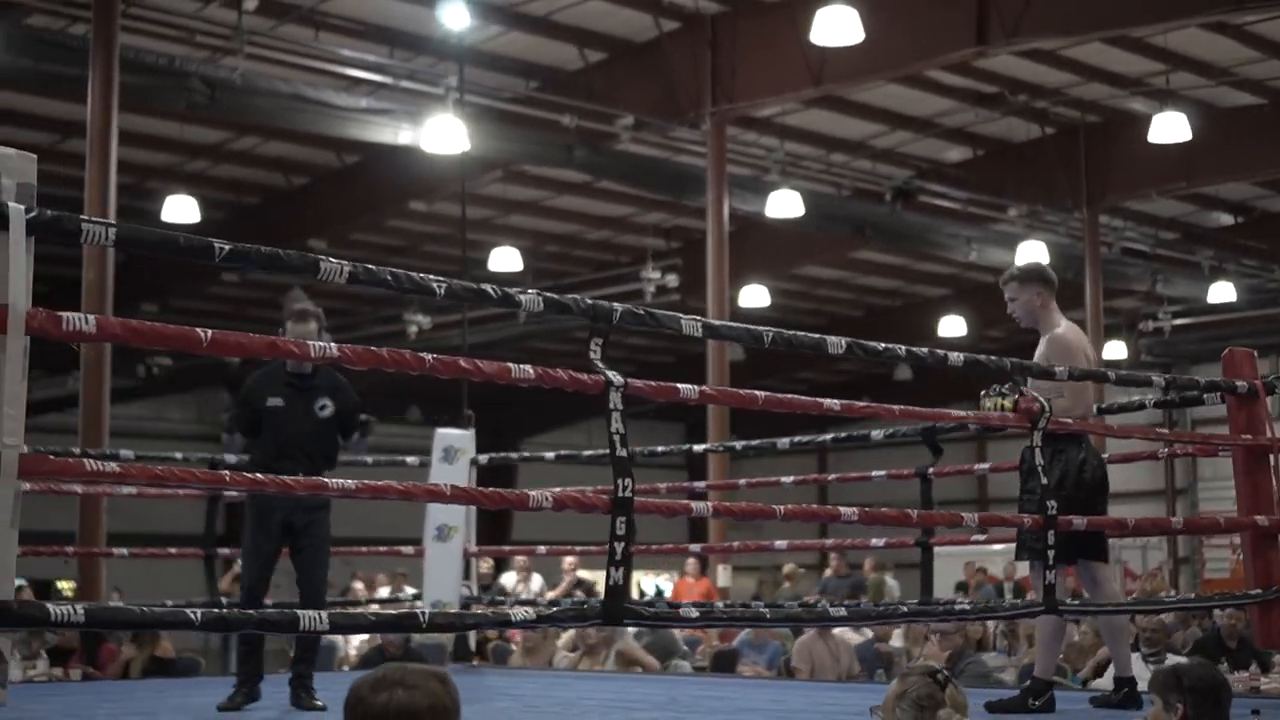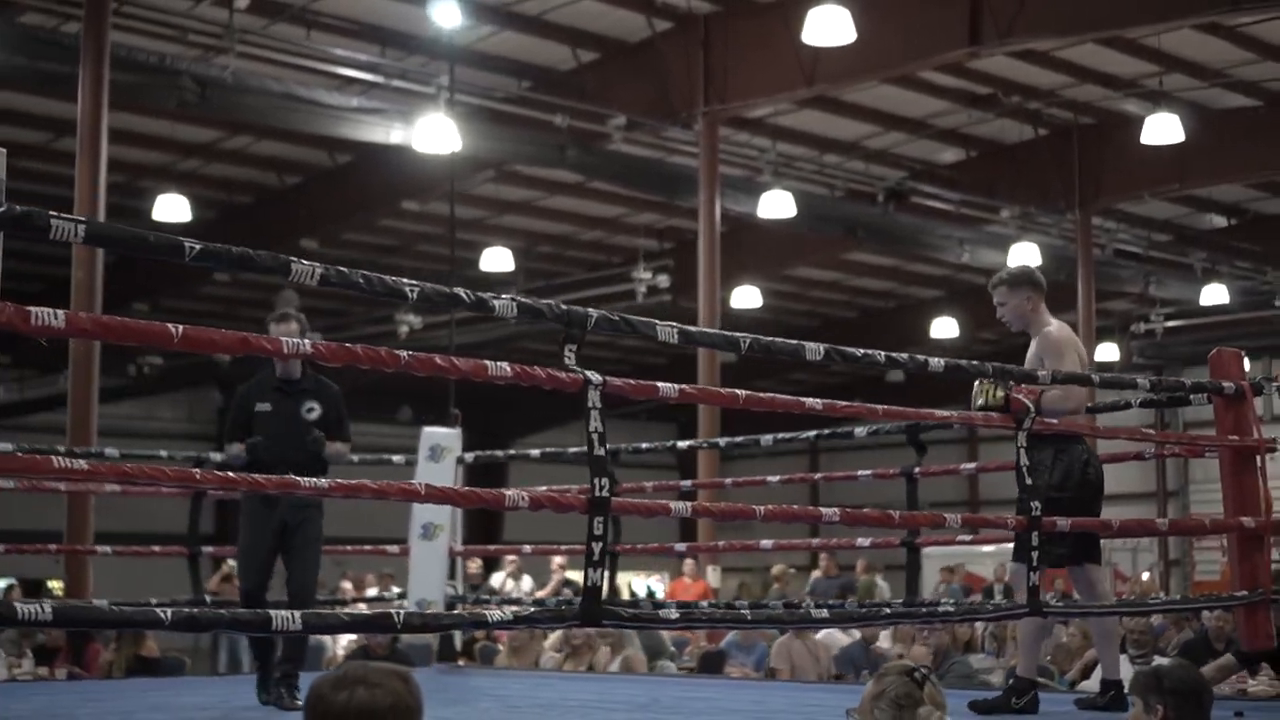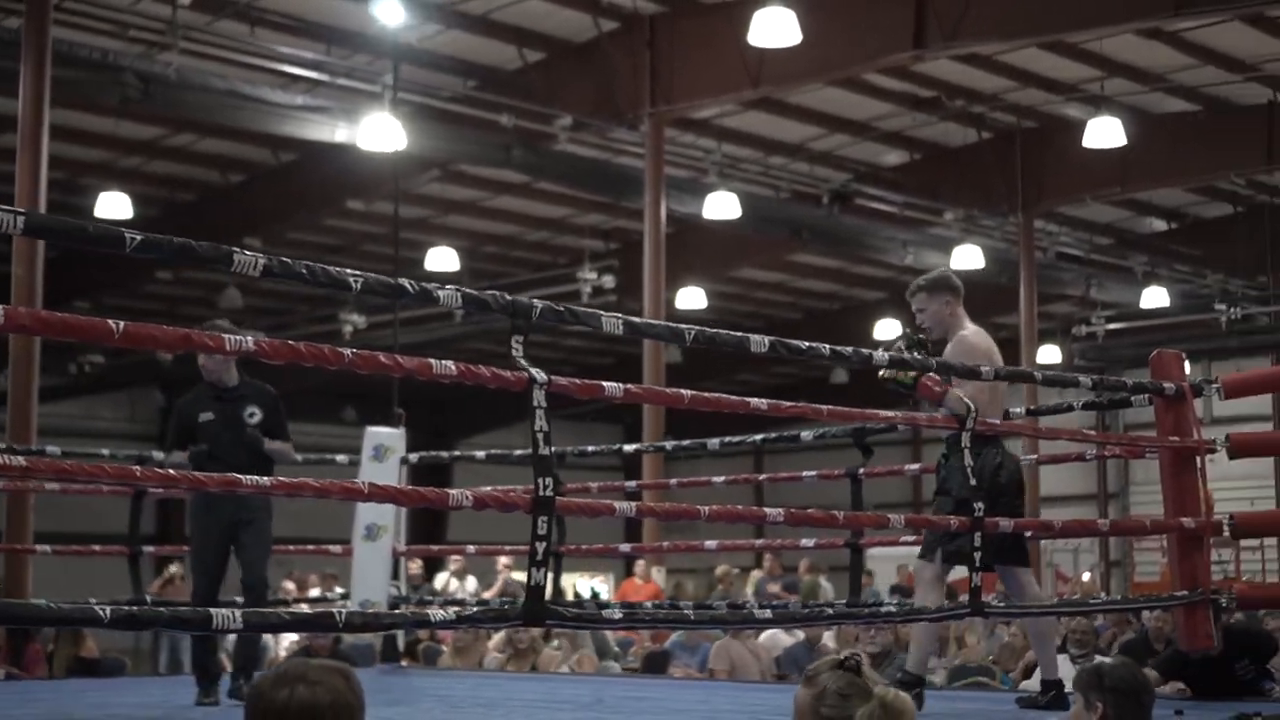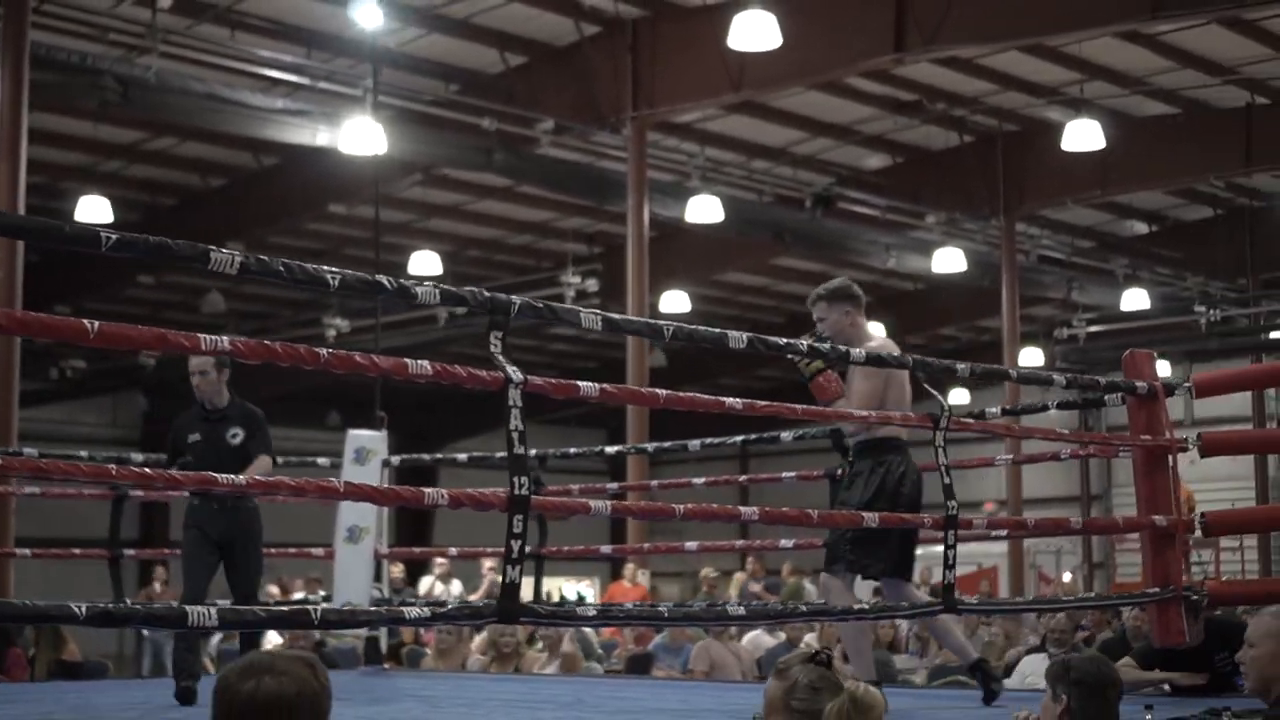
dt=0.3s
person 1, frame 1
left shoulder: (1060, 339)
right shoulder: (1061, 340)
left elbow: (1078, 406)
left wrist: (1019, 408)
right wrist: (1017, 402)
left hip: (1059, 460)
right hip: (1074, 460)
left knee: (1046, 574)
right knee: (1095, 574)
left ankle: (1040, 689)
right ankle: (1125, 684)
person 1, frame 2
left shoulder: (1053, 337)
right shoulder: (1050, 340)
left elbow: (1073, 400)
left wrist: (1011, 400)
right wrist: (1008, 398)
left hip: (1057, 461)
right hip: (1064, 461)
left knee: (1028, 573)
right knee: (1088, 577)
left ankle: (1023, 688)
right ankle: (1112, 687)
person 1, frame 3
left shoulder: (966, 343)
right shoulder: (973, 343)
left elbow: (969, 406)
left wrist: (921, 380)
right wrist: (921, 382)
left hip: (972, 466)
right hip: (989, 465)
left knee: (927, 572)
right knee: (1019, 581)
left ankle: (910, 684)
right ankle: (1052, 686)
person 1, frame 4
left shoulder: (872, 352)
right shoulder: (877, 352)
left elbow: (855, 420)
right elbow: (862, 417)
left wrist: (818, 374)
right wrist: (821, 372)
left hip: (878, 470)
right hip: (891, 472)
left knee: (835, 581)
right knee: (900, 591)
right ankle: (979, 666)
person 2, frame 1
left shoulder: (337, 387)
right shoulder: (260, 384)
left elbow: (349, 441)
right elbow: (240, 438)
left wrist: (361, 431)
right wrist: (235, 440)
left hip: (312, 498)
right hip: (266, 495)
left knee: (313, 593)
right knee: (252, 588)
left ankle: (302, 683)
right ankle: (247, 682)
person 2, frame 2
left shoulder: (326, 393)
right shoulder: (250, 392)
left elbow: (343, 449)
right elbow: (231, 451)
left wrist: (322, 447)
right wrist: (248, 452)
left hip: (304, 499)
right hip: (261, 498)
left knee: (302, 593)
right knee: (251, 588)
left ankle: (287, 681)
right ankle: (266, 672)
person 2, frame 3
left shoulder: (264, 397)
right shoulder: (190, 404)
left elbow: (288, 452)
right elbow: (172, 459)
left wrist: (263, 443)
right wrist: (192, 458)
left hip: (252, 502)
right hip: (210, 503)
left knee: (256, 584)
right knee: (205, 593)
left ankle: (243, 676)
right ankle: (207, 681)
person 2, frame 4
left shoulder: (250, 417)
right shoulder: (185, 424)
left elbow: (265, 463)
left wrist: (236, 480)
right wrist: (182, 471)
left hip: (241, 514)
right hip: (201, 516)
left knee: (247, 600)
right knee: (193, 596)
right ankle: (186, 679)
